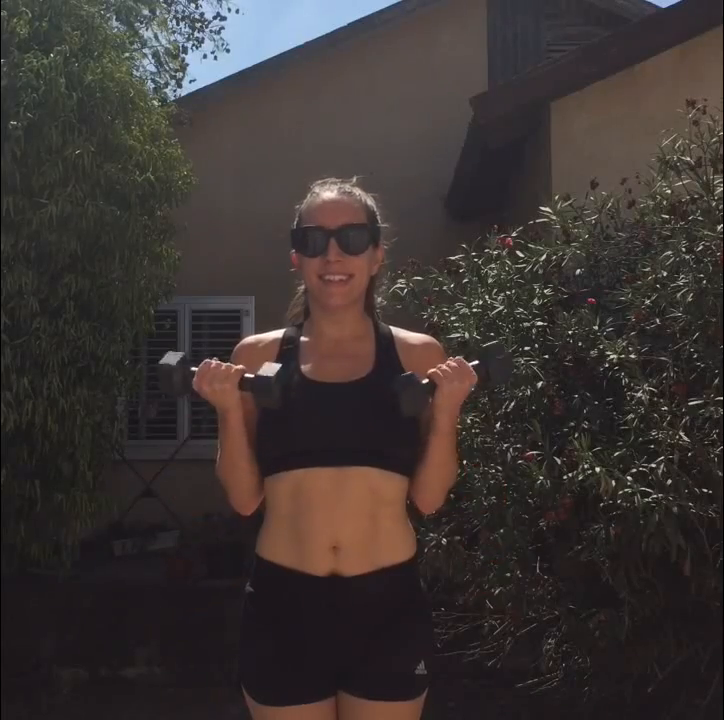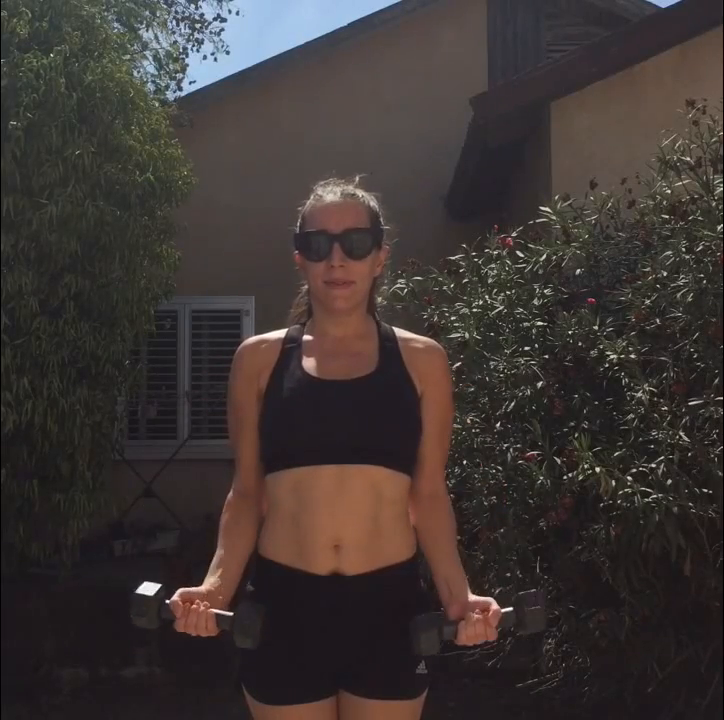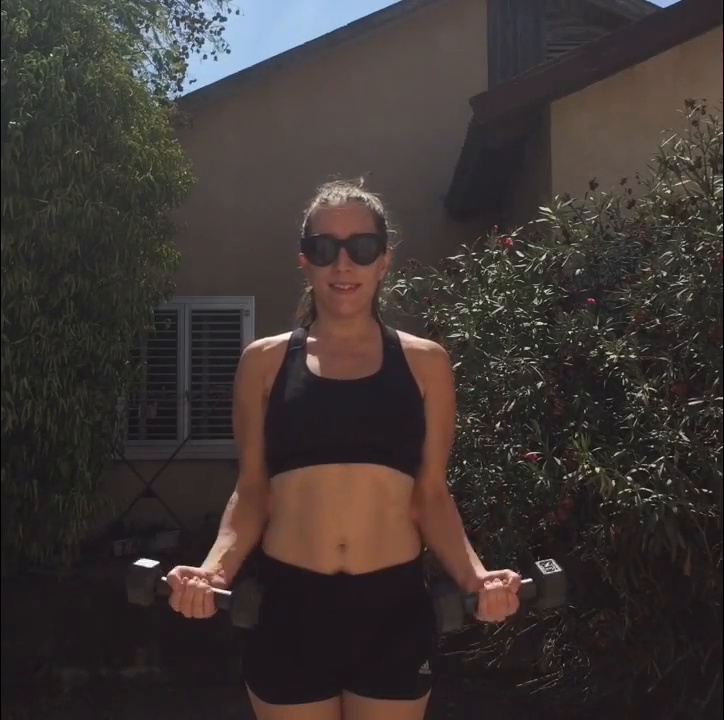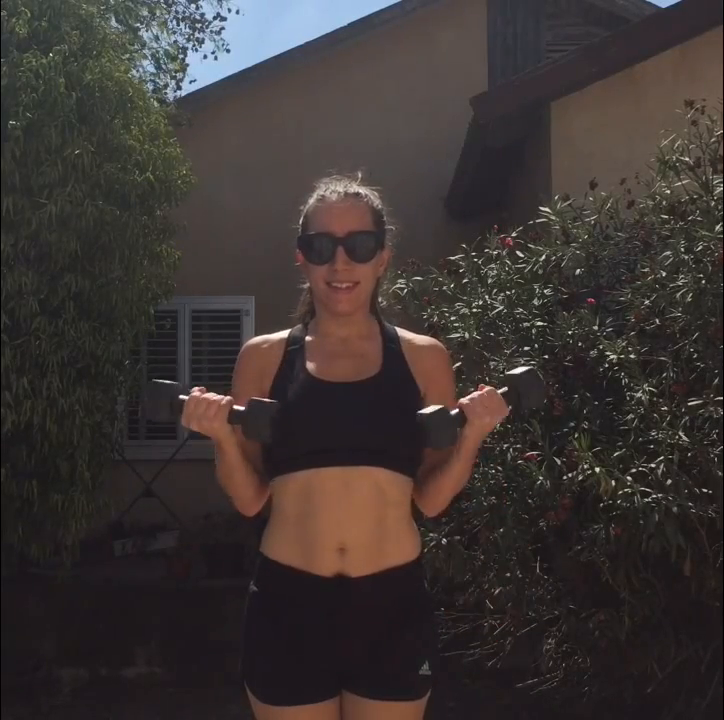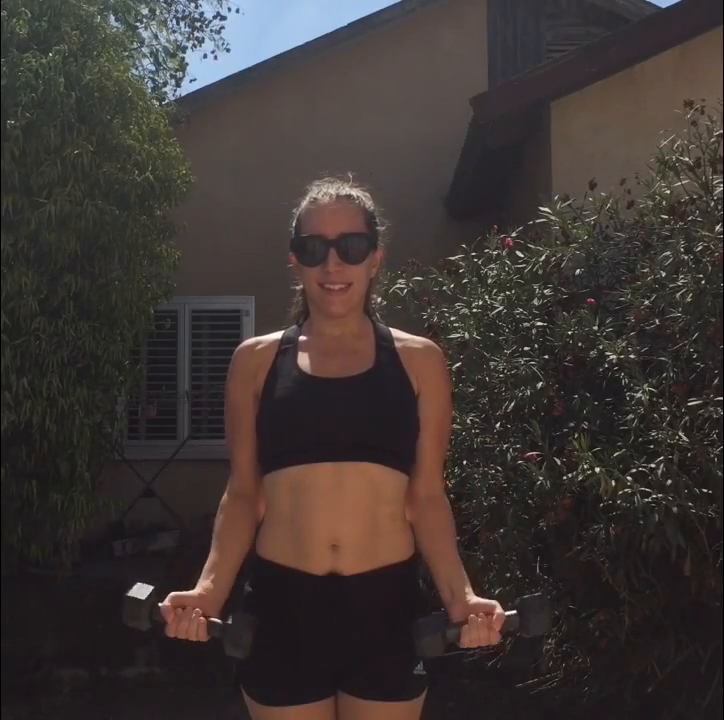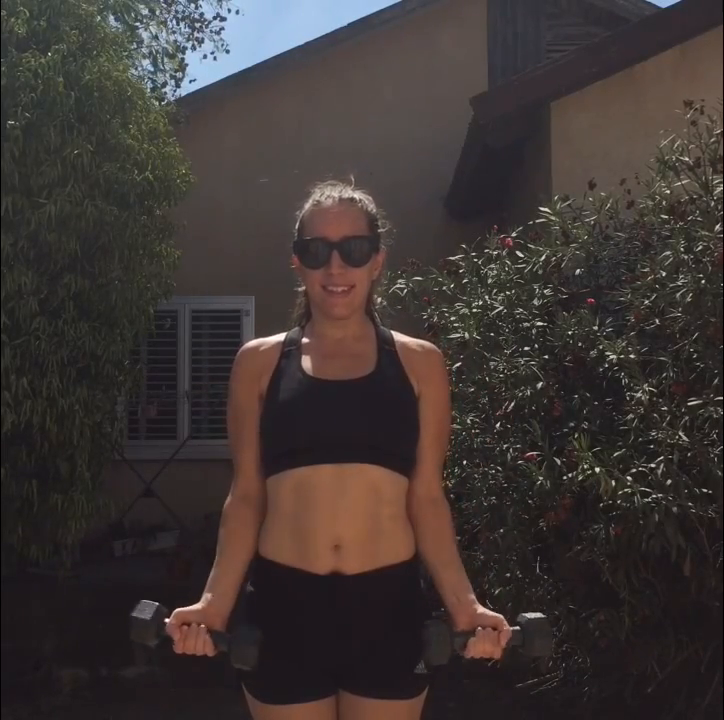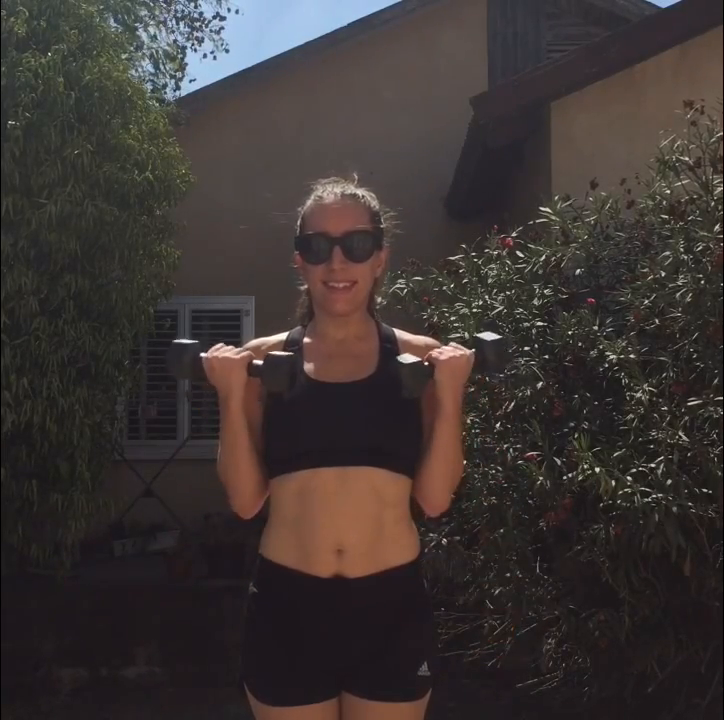
dt=0.7s
person 1, frame 1
left shoulder: (418, 355)
right shoulder: (258, 356)
left elbow: (428, 497)
right elbow: (244, 497)
left wrist: (446, 412)
right wrist: (228, 410)
left hip: (388, 604)
right hip: (284, 604)
person 1, frame 2
left shoulder: (421, 359)
right shoulder: (260, 358)
left elbow: (429, 493)
right elbow: (247, 490)
left wrist: (457, 593)
right wrist: (217, 585)
left hip: (388, 604)
right hip: (285, 603)
person 1, frame 3
left shoulder: (424, 362)
right shoulder: (264, 361)
left elbow: (430, 494)
right elbow: (252, 490)
left wrist: (474, 577)
right wrist: (215, 569)
left hip: (393, 605)
right hip: (290, 604)
person 1, frame 4
left shoulder: (423, 358)
right shoulder: (263, 358)
left elbow: (431, 496)
right elbow: (250, 496)
left wrist: (472, 439)
right wrist: (220, 438)
left hip: (393, 606)
right hip: (289, 606)
person 1, frame 5
left shoulder: (418, 360)
right shoulder: (257, 360)
left elbow: (427, 495)
right elbow: (243, 492)
left wrist: (460, 595)
right wrist: (209, 588)
left hip: (387, 606)
right hip: (283, 606)
person 1, frame 6
left shoulder: (419, 362)
right shoulder: (260, 361)
left elbow: (426, 497)
right elbow: (246, 494)
left wrist: (463, 603)
right wrist: (215, 601)
left hip: (388, 605)
right hip: (285, 604)
person 1, frame 7
left shoulder: (420, 358)
right shoulder: (261, 360)
left elbow: (434, 497)
right elbow: (245, 499)
left wrist: (449, 397)
right wrist: (232, 398)
left hip: (392, 607)
right hip: (288, 606)
